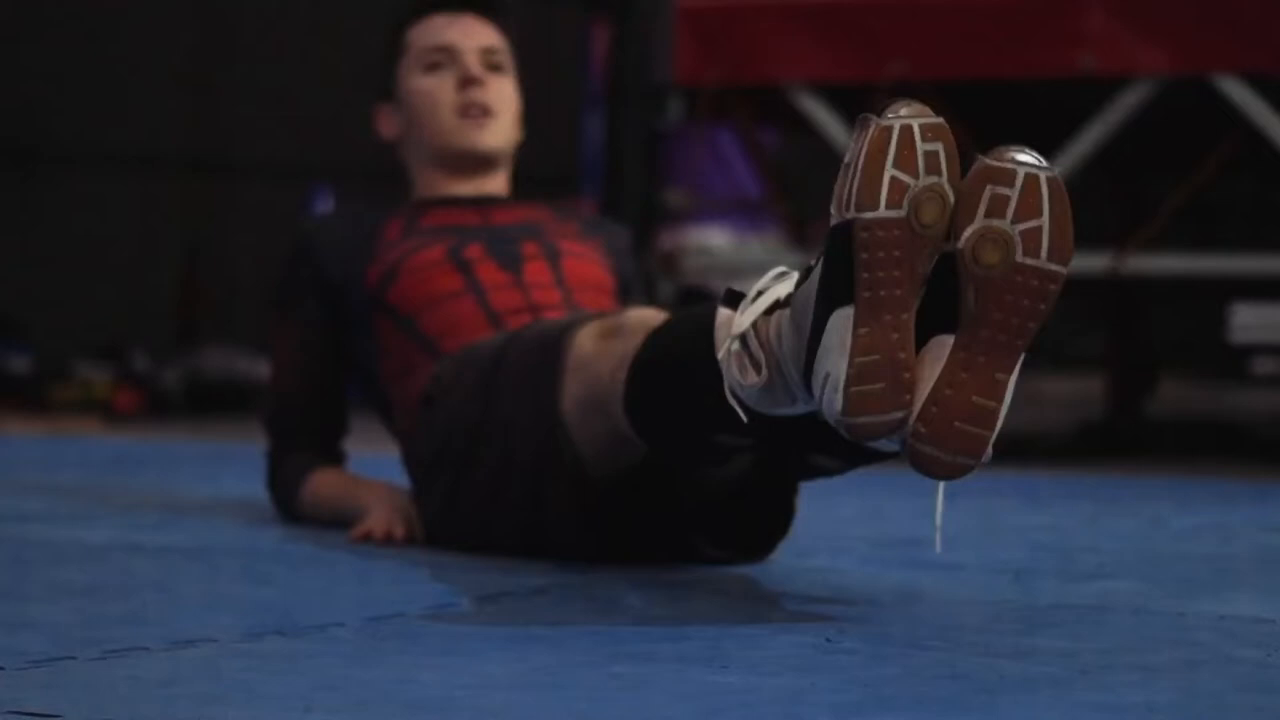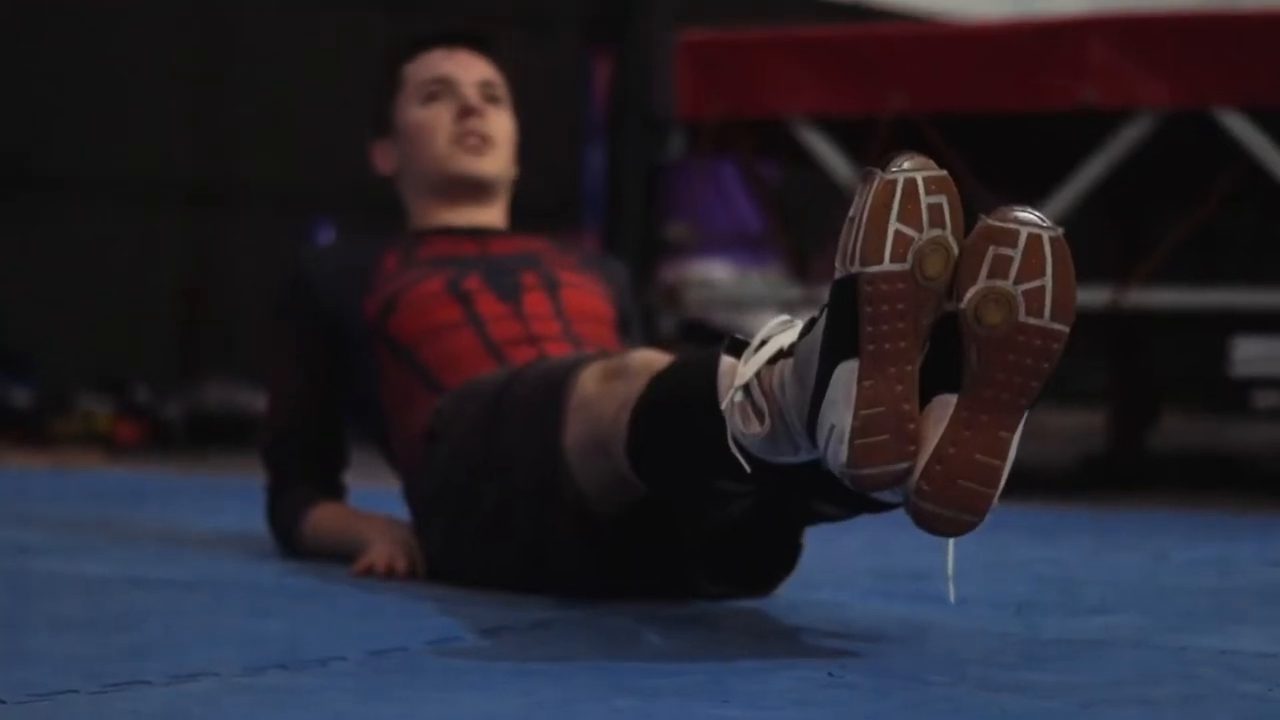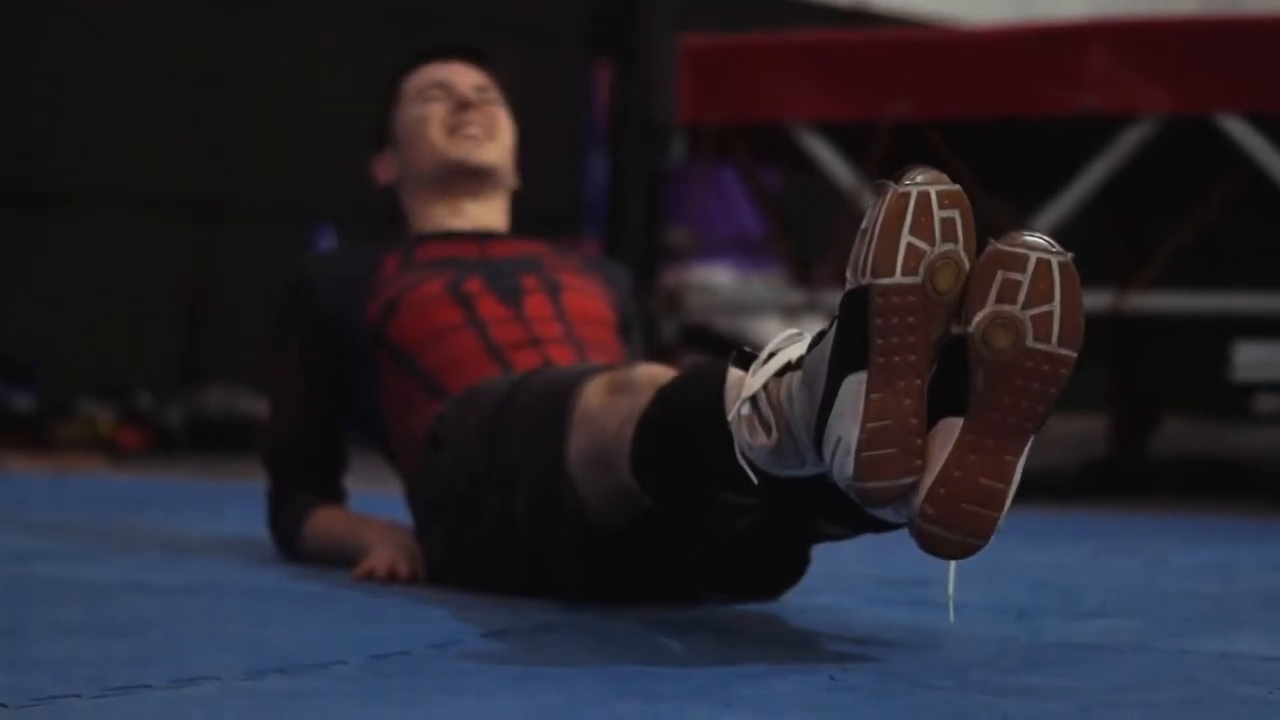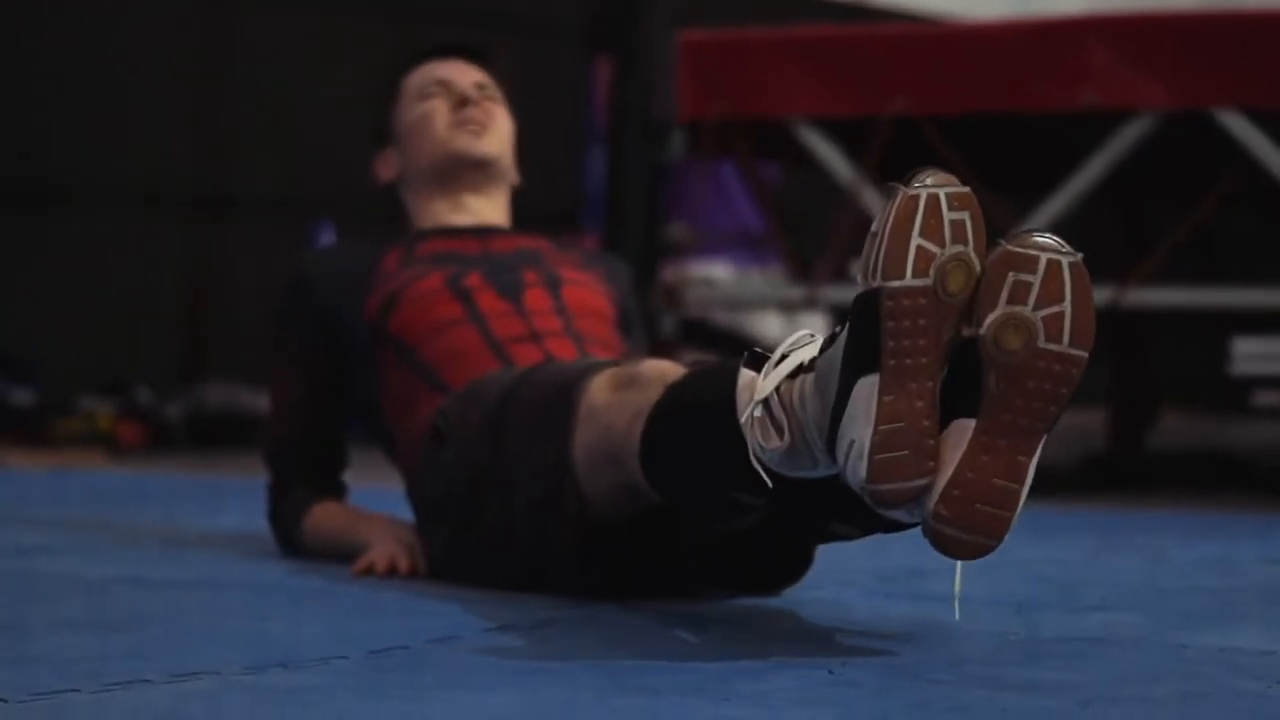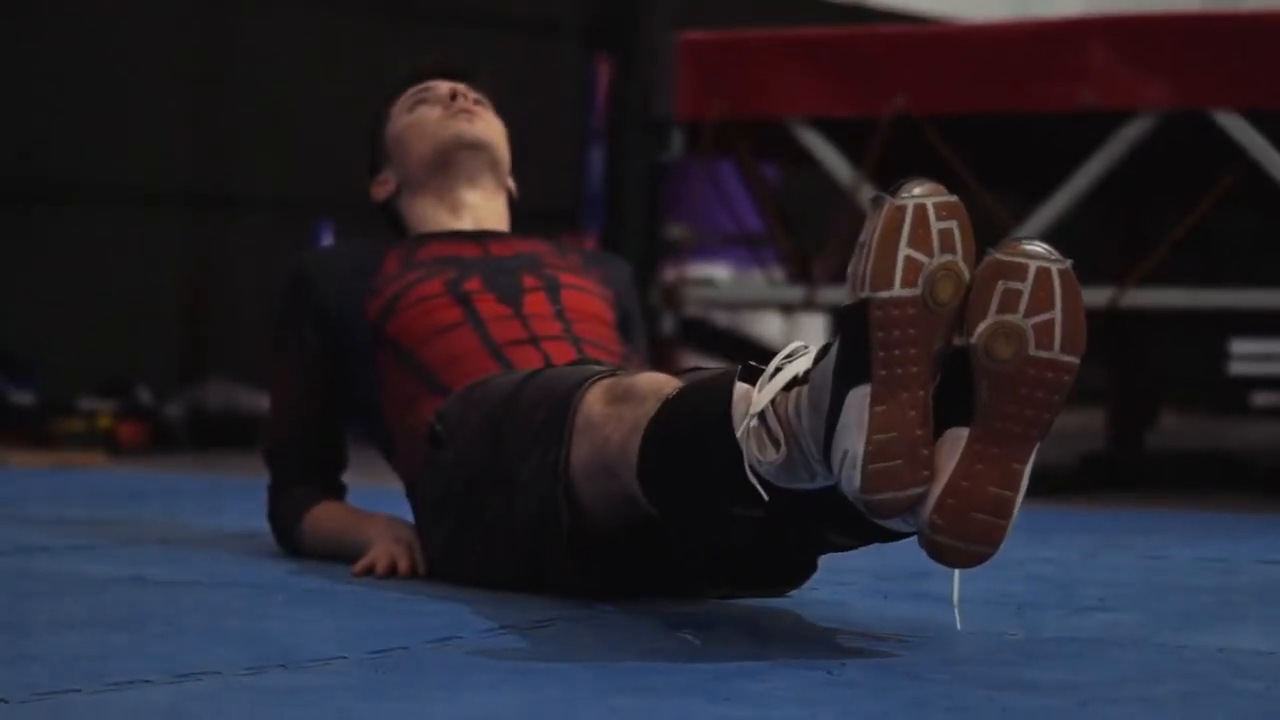
dt=1s
person 1, frame 1
left shoulder: (597, 239)
right shoulder: (343, 248)
left elbow: (653, 366)
right elbow: (295, 459)
right wrist: (376, 496)
left hip: (648, 485)
right hip: (485, 444)
left knee: (769, 334)
right knee: (631, 337)
left ankle: (933, 384)
right ankle: (829, 346)
person 1, frame 2
left shoulder: (595, 274)
right shoulder: (342, 278)
right elbow: (296, 493)
right wrist: (381, 531)
left hip: (652, 517)
right hip: (487, 473)
left knee: (774, 385)
right knee: (635, 380)
left ankle: (927, 436)
right ankle: (835, 403)
person 1, frame 3
left shoulder: (596, 278)
right shoulder: (341, 284)
right elbow: (296, 499)
right wrist: (378, 536)
left hip: (648, 526)
right hip: (488, 474)
left knee: (775, 402)
right knee: (635, 393)
left ankle: (929, 449)
right ankle: (836, 413)
person 1, frame 4
left shoulder: (598, 273)
right shoulder: (342, 278)
right elbow: (295, 493)
right wrist: (376, 528)
left hip: (648, 520)
right hip: (491, 468)
right knee: (642, 391)
left ankle: (945, 456)
right ankle: (849, 414)
person 1, frame 5
left shoulder: (600, 272)
right shoulder: (340, 279)
right elbow: (295, 493)
right wrist: (379, 529)
left hip: (648, 517)
right knee: (635, 403)
left ankle: (938, 457)
right ankle: (847, 424)
